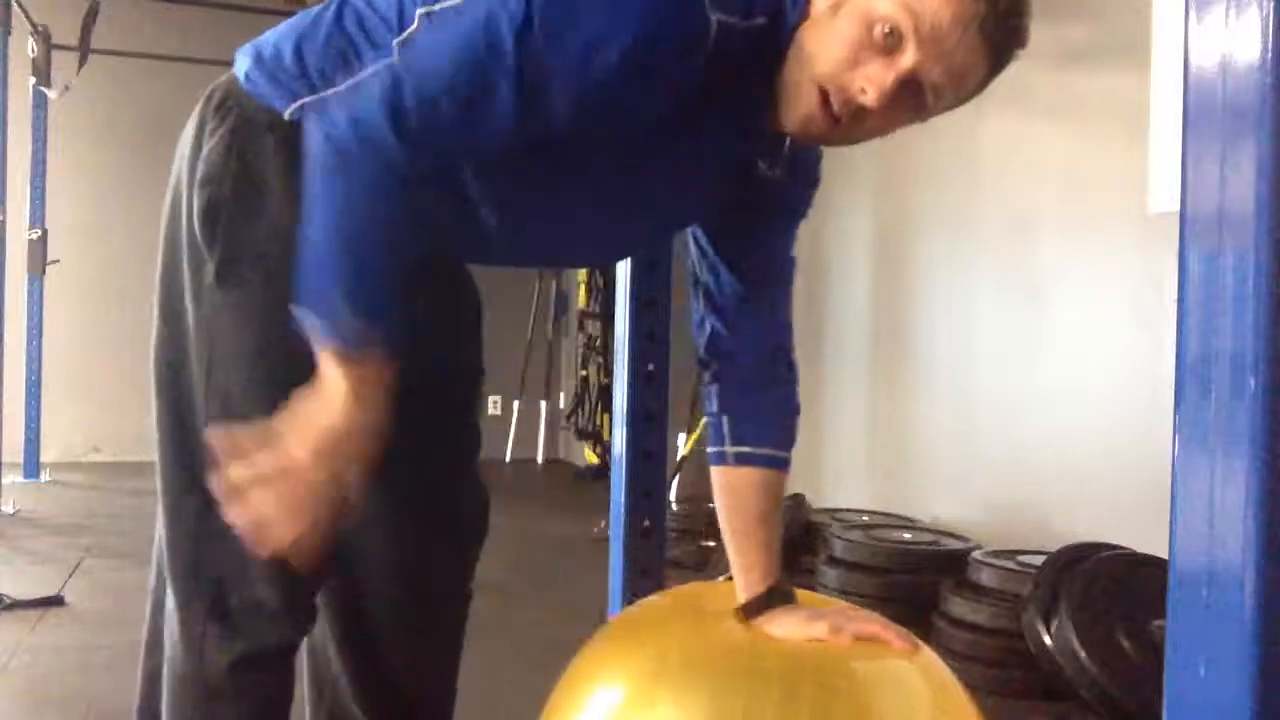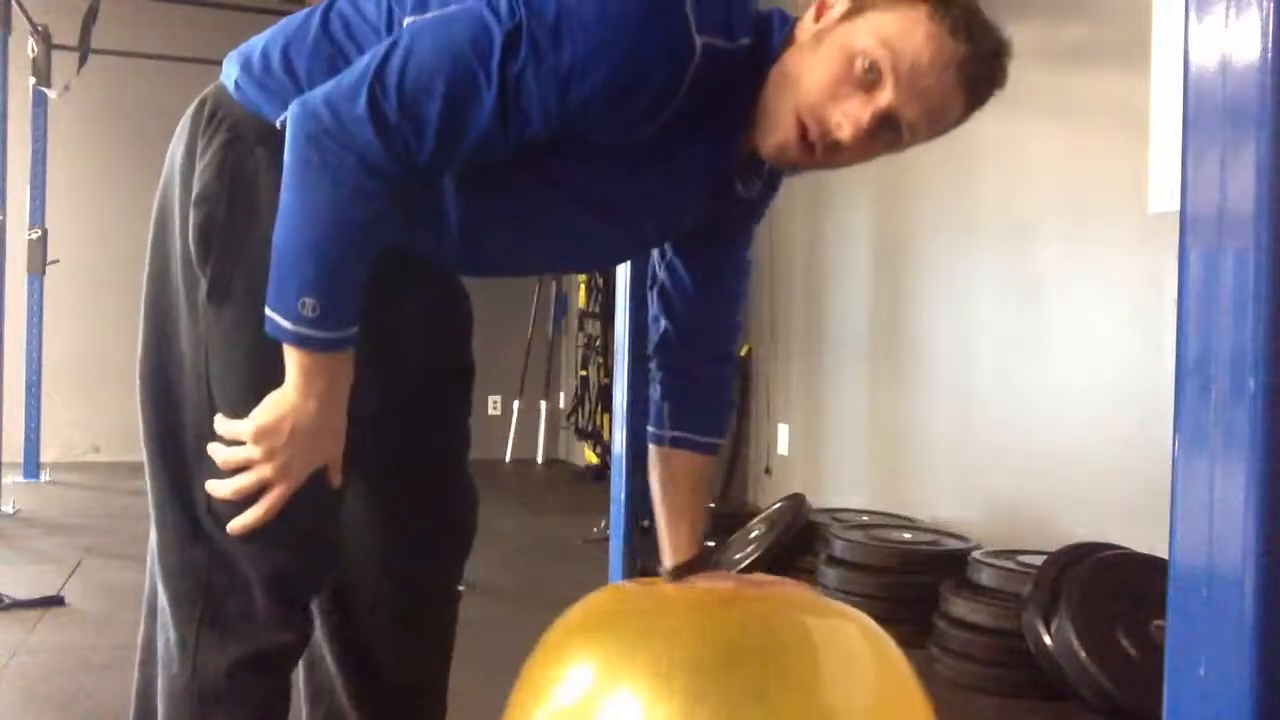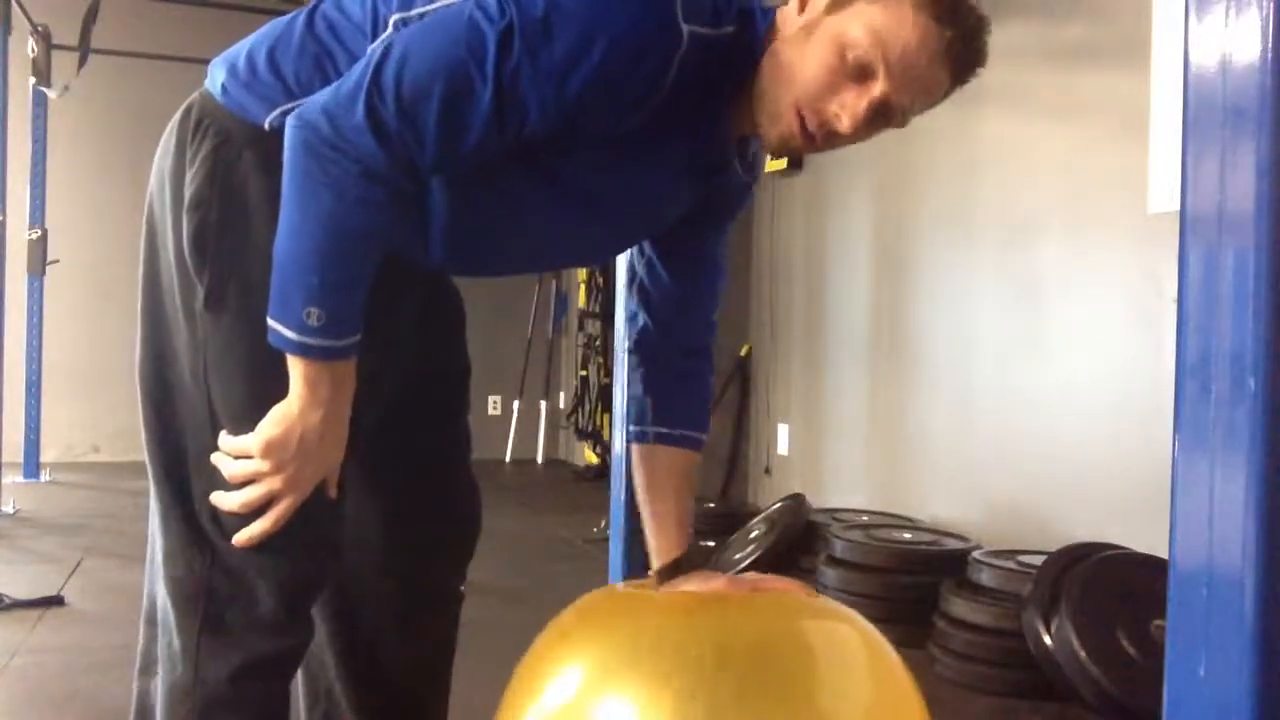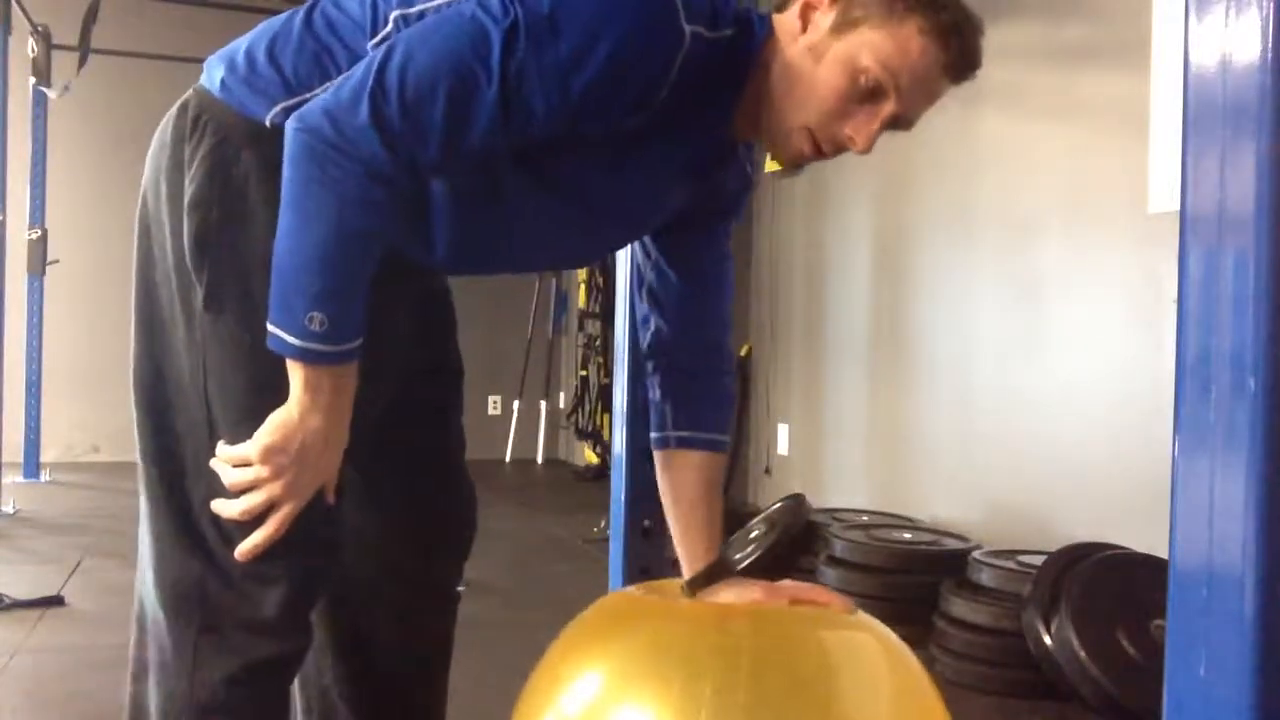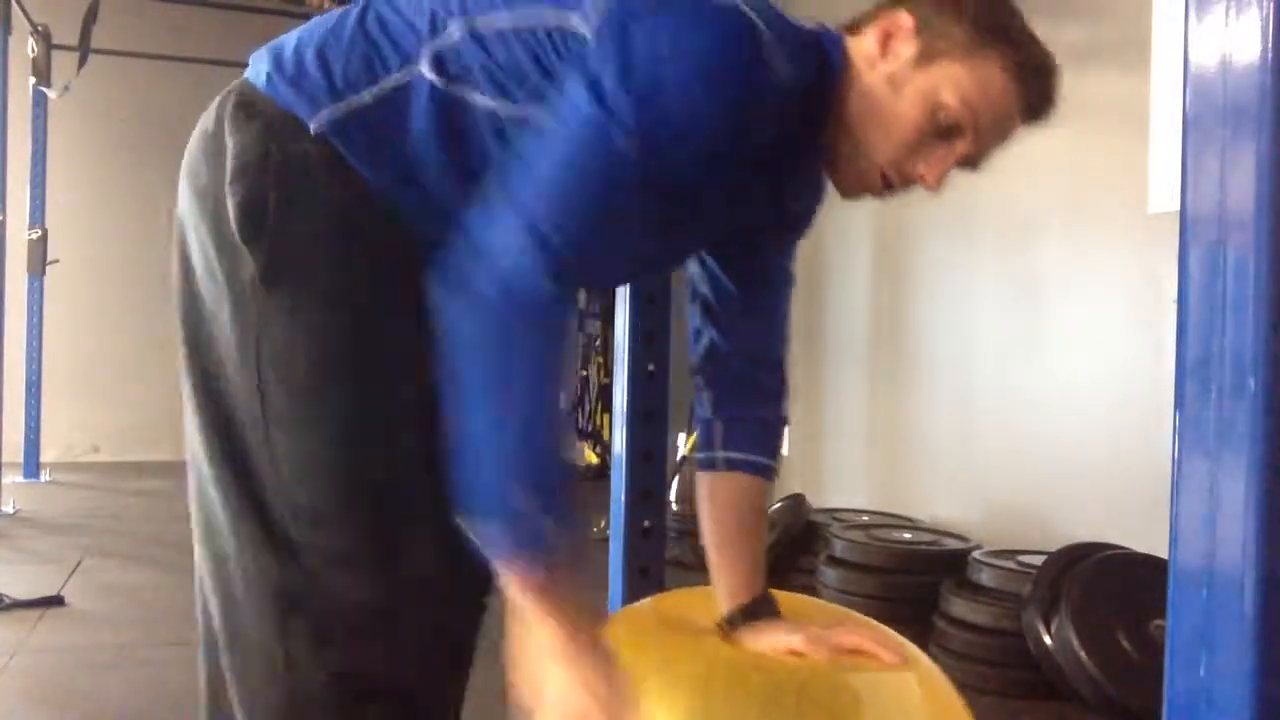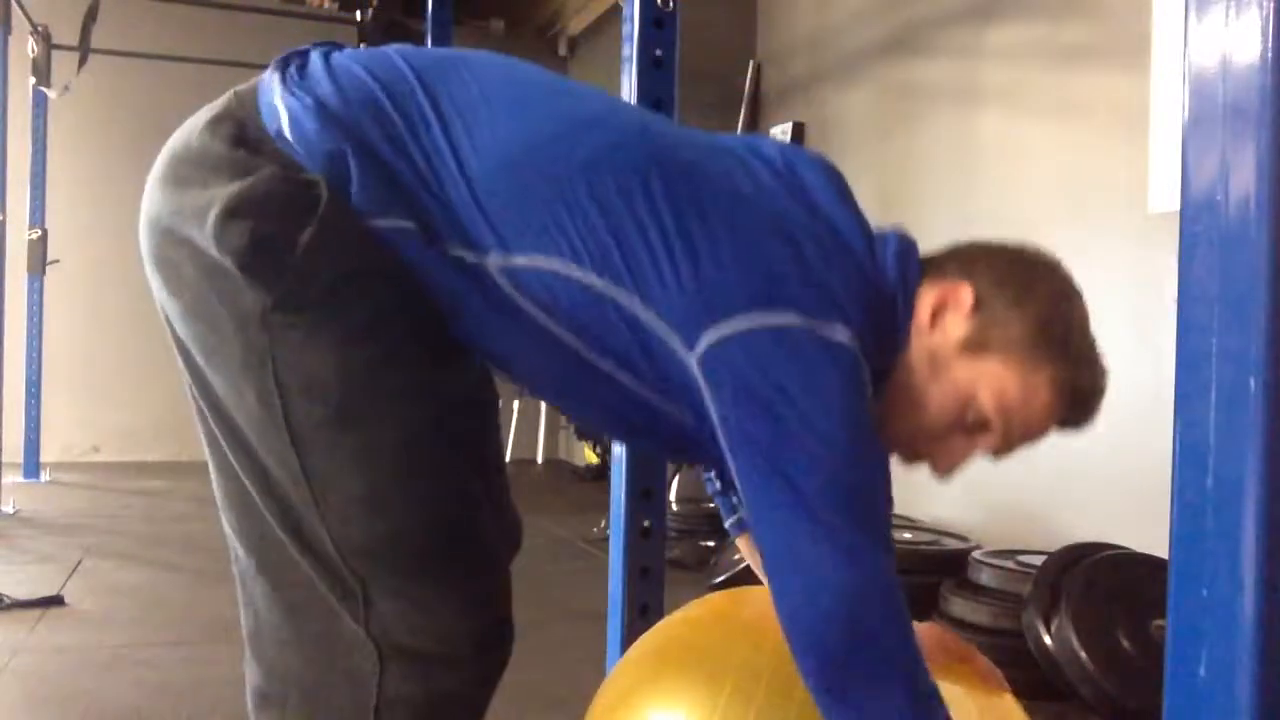
dt=0.5s
person 1, frame 1
left shoulder: (776, 167)
left elbow: (746, 358)
right elbow: (374, 131)
left wrist: (761, 598)
right wrist: (351, 395)
left hip: (410, 234)
right hip: (282, 156)
left knee: (418, 544)
right knee: (254, 561)
person 1, frame 2
left shoulder: (742, 174)
left elbow: (694, 354)
right elbow: (345, 129)
left wrist: (682, 571)
right wrist: (317, 388)
left hip: (396, 245)
right hip: (268, 159)
left knee: (412, 545)
right knee: (250, 561)
person 1, frame 3
left shoulder: (725, 162)
left elbow: (672, 345)
right elbow: (344, 137)
left wrist: (671, 568)
right wrist: (319, 401)
left hip: (386, 244)
right hip: (258, 165)
left knee: (415, 543)
right knee: (253, 560)
person 1, frame 4
left shoulder: (717, 164)
left elbow: (687, 352)
right elbow: (344, 138)
left wrist: (706, 576)
right wrist: (320, 406)
left hip: (383, 243)
right hip: (249, 165)
left knee: (411, 547)
right knee: (249, 571)
person 1, frame 5
left shoulder: (781, 172)
left elbow: (741, 380)
right elbow: (505, 292)
left wrist: (746, 610)
right wrist: (548, 610)
left hip: (400, 223)
right hip: (286, 166)
left knee: (440, 557)
right knee: (331, 576)
person 1, frame 6
left shoulder: (827, 243)
right shoulder: (798, 356)
left wrist: (875, 638)
left hip: (337, 201)
right hip: (258, 196)
left knee: (457, 561)
right knee: (410, 623)
